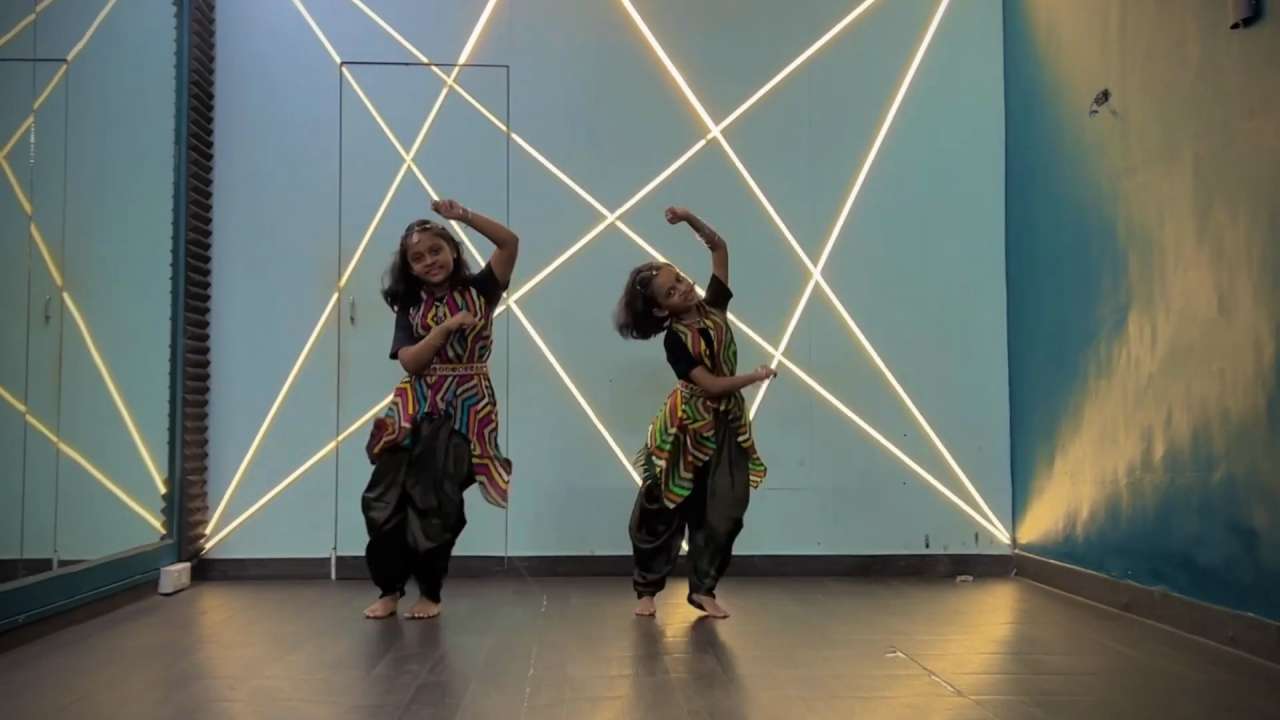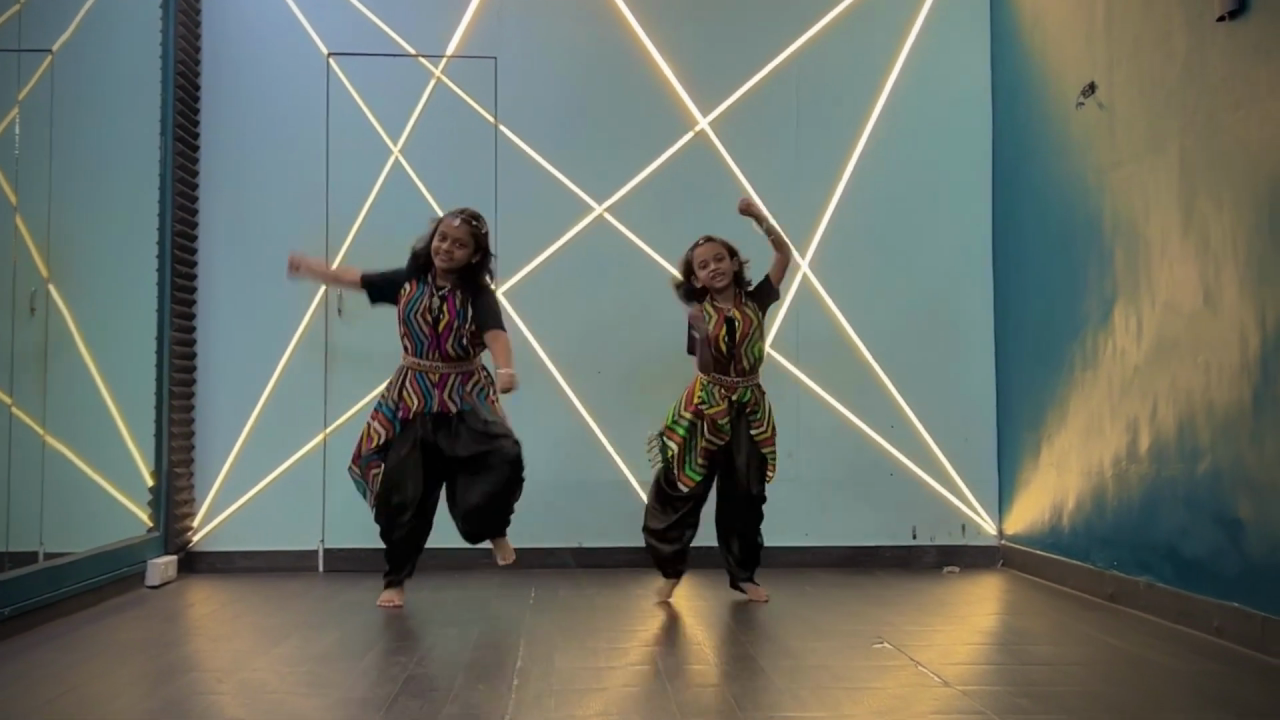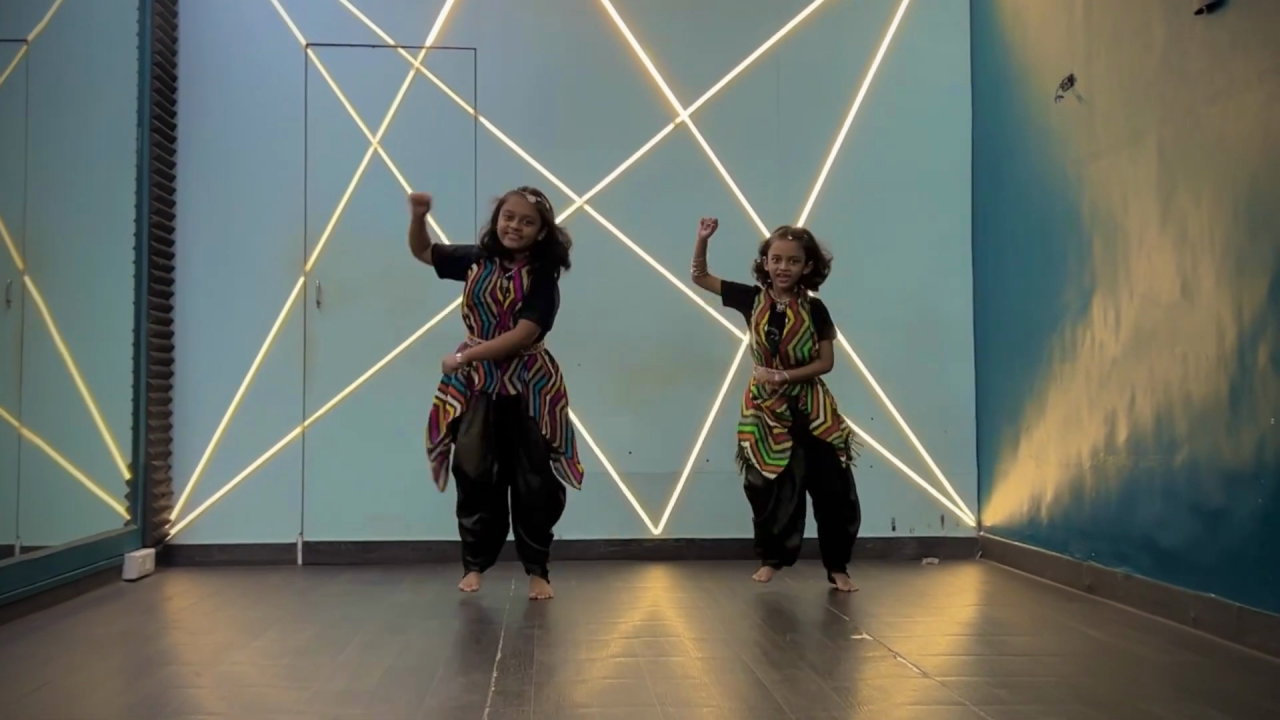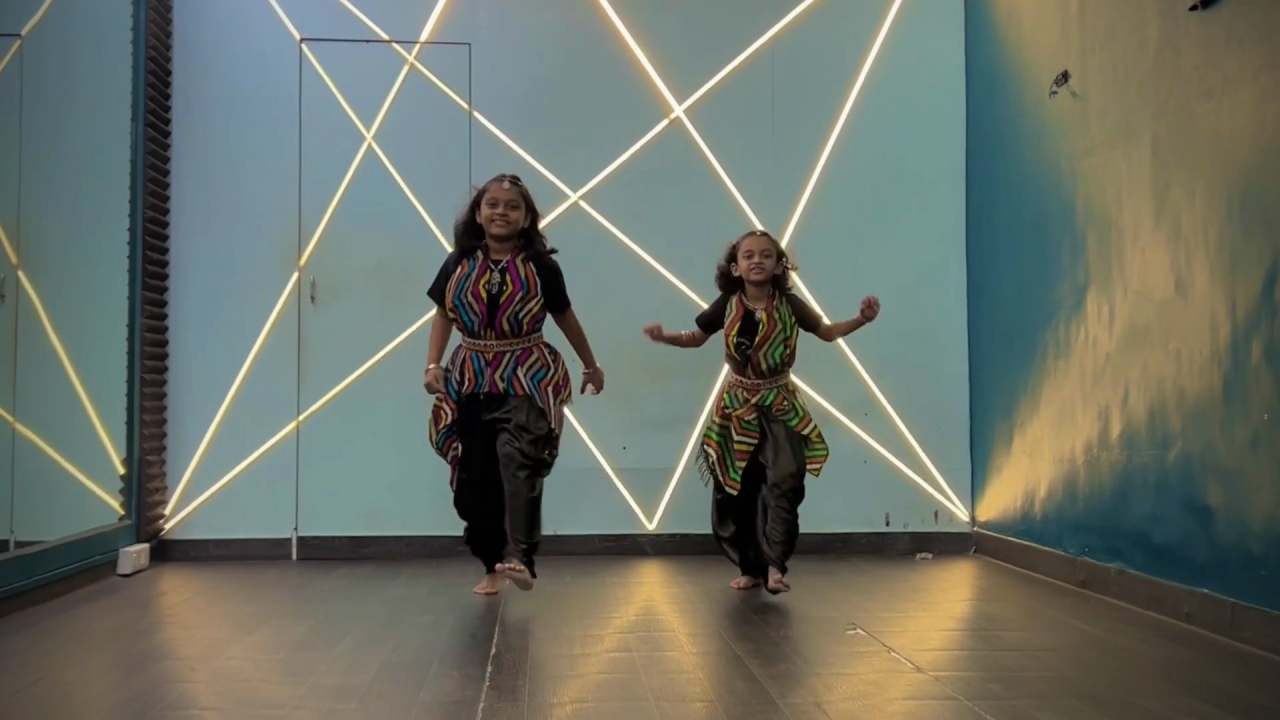
dt=0.5s
person 1, frame 1
left shoulder: (478, 292)
right shoulder: (409, 309)
left elbow: (510, 244)
right elbow: (410, 362)
left wrist: (463, 216)
right wrist: (448, 326)
left hip: (467, 408)
right hip: (415, 409)
left knee: (435, 501)
right knee: (387, 501)
left ankle: (429, 593)
right ankle: (389, 590)
person 1, frame 2
left shoulder: (478, 295)
right shoulder: (407, 282)
left elbow: (496, 333)
right elbow: (355, 278)
left wrist: (506, 368)
right wrist: (307, 266)
left hip: (466, 396)
right hip: (413, 397)
left knee: (502, 455)
right knee: (404, 492)
left ankle: (494, 530)
right ankle: (395, 580)
person 1, frame 3
left shoulder: (544, 277)
right shoulder: (476, 260)
left elbow: (521, 335)
right elbow: (422, 251)
left wrist: (464, 359)
right wrist: (418, 215)
left hip: (527, 383)
right hip: (473, 386)
left knee: (534, 480)
right knee: (475, 472)
left ankle: (537, 570)
right ankle: (475, 563)
person 1, frame 4
left shoulder: (541, 267)
right shoulder: (457, 265)
left elbow: (566, 318)
right elbow: (442, 315)
left wrist: (591, 365)
right wrist: (433, 364)
left hip: (526, 378)
right hip: (470, 379)
left knee: (518, 460)
right knee: (473, 479)
left ankle: (518, 557)
right ankle: (493, 564)
person 2, frame 1
left shoulder: (715, 306)
right shoulder: (675, 340)
left elbow: (719, 247)
right elbow: (712, 385)
left wrist: (690, 220)
right wrist: (756, 376)
left hip: (727, 421)
right hip: (688, 424)
left knee: (723, 510)
right knee: (663, 505)
left ankle: (703, 589)
right ankle: (647, 589)
person 2, frame 2
left shoulder: (755, 301)
right shoulder: (700, 318)
left elbow: (784, 256)
right elbow: (706, 368)
left wrist: (759, 218)
right wrist: (701, 334)
left hip: (748, 407)
right hip: (708, 407)
left knee: (746, 494)
right knee: (681, 488)
left ankle: (743, 574)
right ankle: (671, 569)
person 2, frame 3
left shoulder: (815, 309)
right shoulder: (751, 299)
left elbow: (826, 362)
right elbow: (700, 278)
left wrist: (783, 375)
right wrist: (703, 241)
left hip: (809, 403)
right hip: (765, 404)
left knee: (831, 486)
right knee: (769, 484)
left ankle: (836, 566)
right ankle: (772, 558)
person 2, frame 4
left shoulder: (790, 306)
right shoulder: (725, 307)
left elbow: (827, 331)
right elbow: (694, 338)
left wrist: (862, 319)
right wrist: (664, 337)
left hip: (780, 408)
right hip: (736, 410)
left knee: (784, 481)
right knee: (736, 493)
left ankle: (775, 566)
right ankle: (750, 567)
